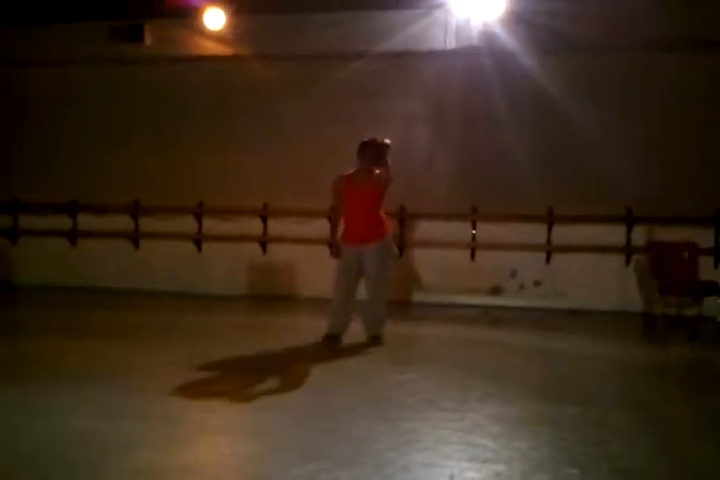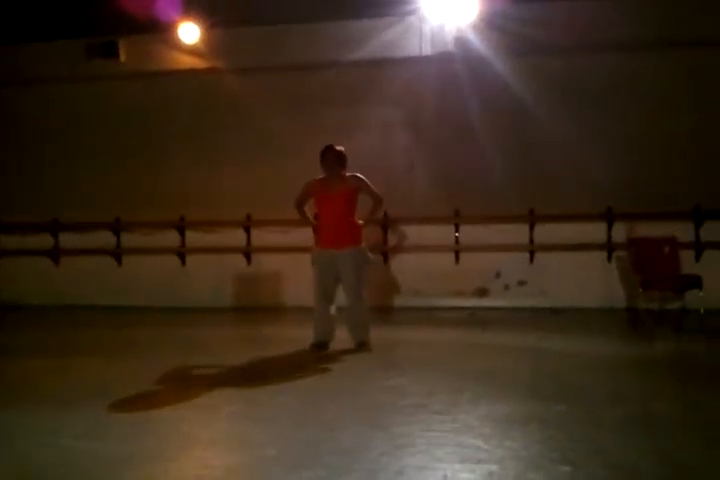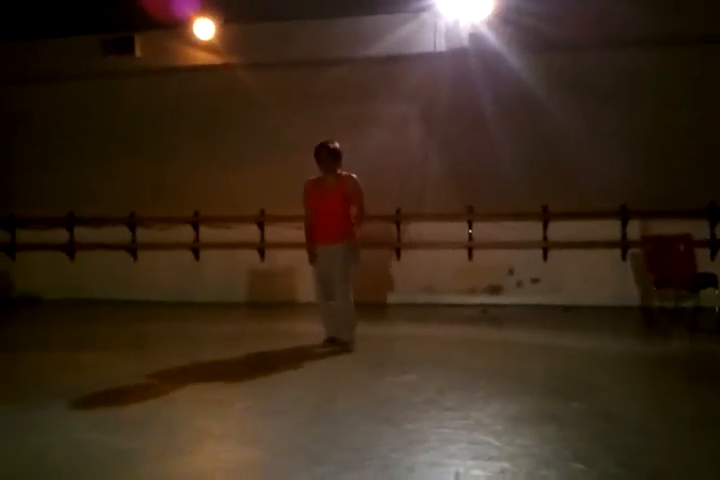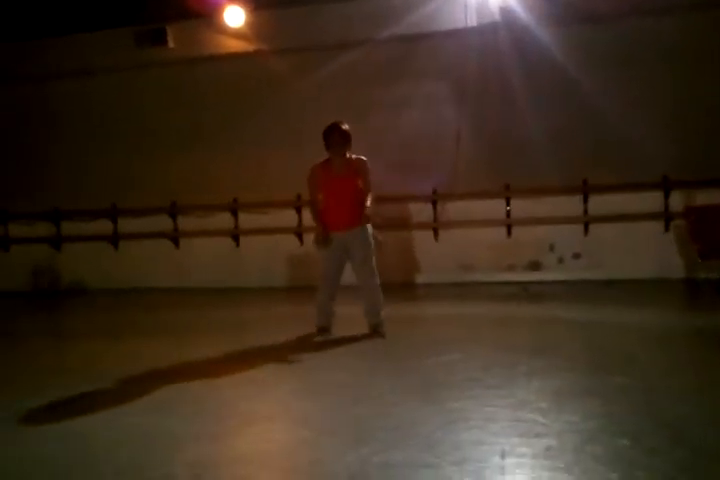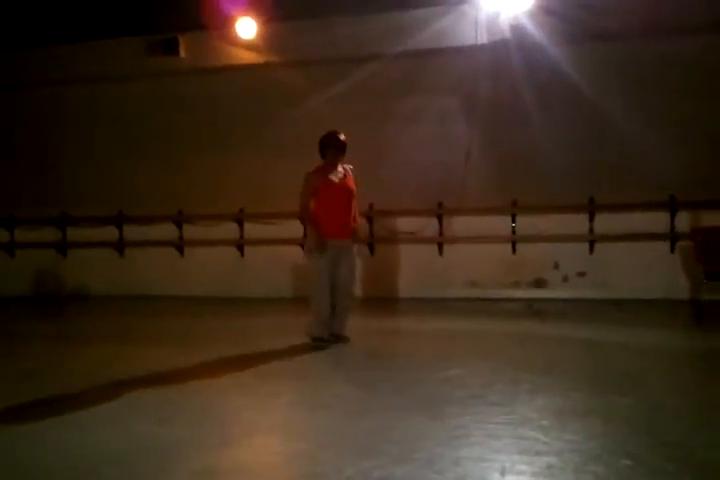
dt=1s
person 1, frame 1
left shoulder: (379, 179)
right shoulder: (342, 181)
left elbow: (388, 177)
right elbow: (335, 211)
left wrist: (384, 153)
right wrist: (334, 239)
left hip: (376, 242)
right hip: (349, 243)
left knee: (376, 290)
right knee: (342, 290)
left ankle: (375, 331)
right ankle: (334, 331)
person 1, frame 2
left shoulder: (354, 181)
right shoulder: (314, 185)
left elbow: (378, 199)
right elbow: (298, 204)
left wrist: (364, 221)
right wrist: (311, 223)
left hip: (351, 248)
right hip: (323, 249)
left knee: (355, 295)
right knee: (322, 296)
left ankle: (361, 338)
right ankle: (322, 338)
person 1, frame 3
left shoulder: (349, 181)
right shoulder: (311, 186)
left elbow: (360, 211)
right elbow: (309, 218)
left wrist: (352, 236)
right wrist: (309, 244)
left hip: (343, 245)
right hip: (320, 246)
left knee: (342, 291)
right knee: (324, 294)
left ankle: (347, 336)
right ankle: (333, 333)
person 1, frame 4
left shoulder: (360, 164)
right shoulder: (318, 171)
left elbow: (367, 191)
right elbow: (314, 202)
left wrist: (366, 206)
right wrist: (320, 228)
left hip: (358, 231)
right hip: (332, 234)
left knee: (369, 278)
right knee: (328, 280)
left ankle: (375, 322)
right ankle: (323, 323)
person 1, frame 5
left shoulder: (348, 171)
right shoulder: (314, 177)
right elbow: (304, 209)
left wrist: (355, 227)
right wrist: (314, 234)
left hip: (346, 241)
right hip: (324, 241)
left knee: (345, 288)
right knee: (322, 288)
left ankle: (337, 330)
right ankle: (318, 332)
